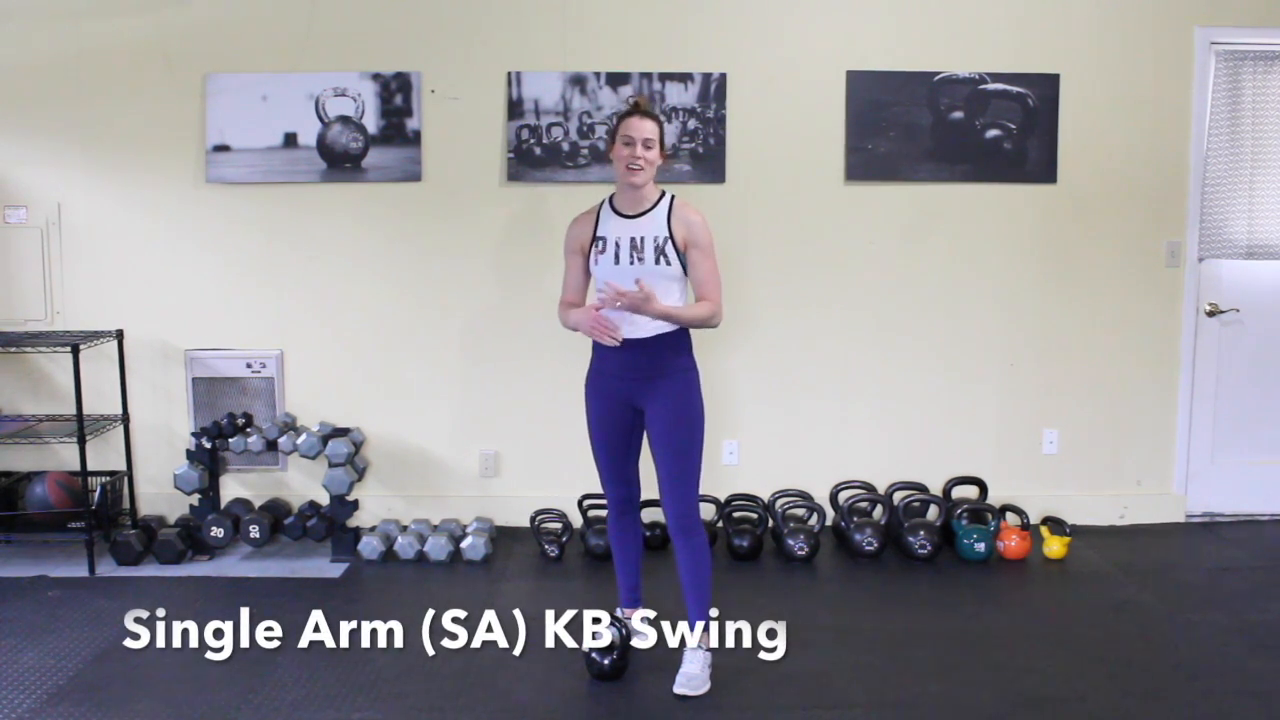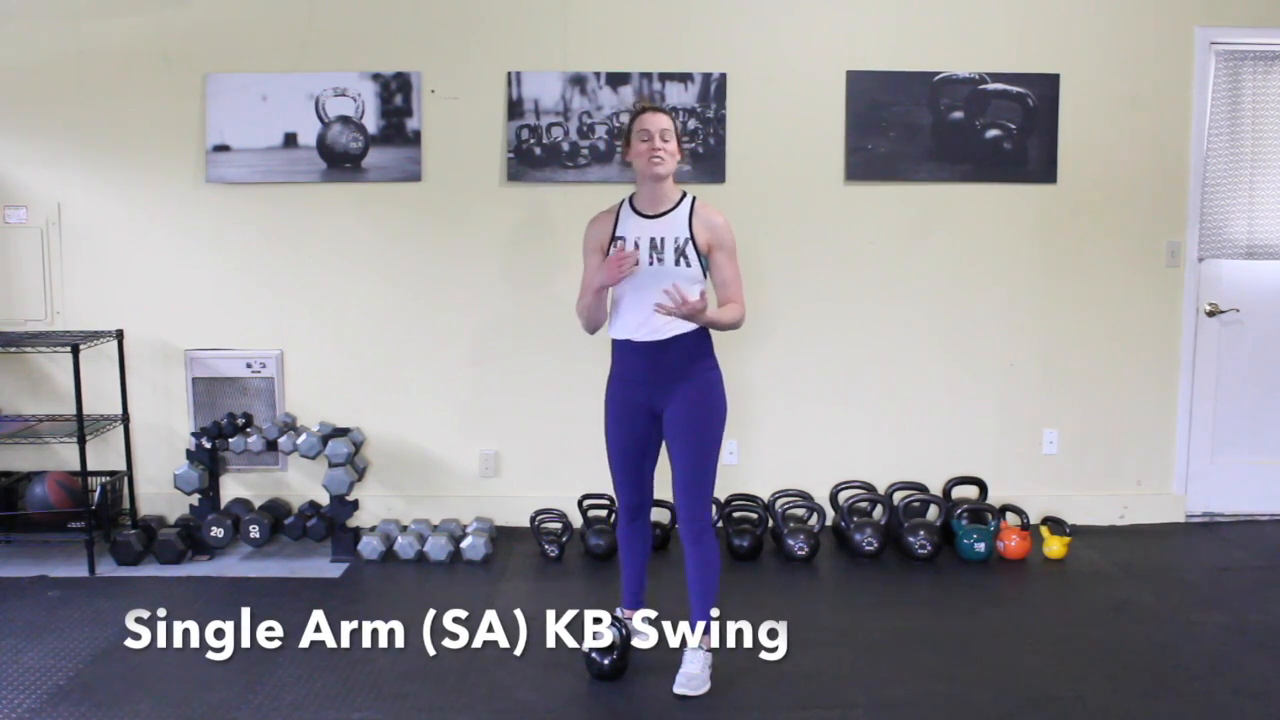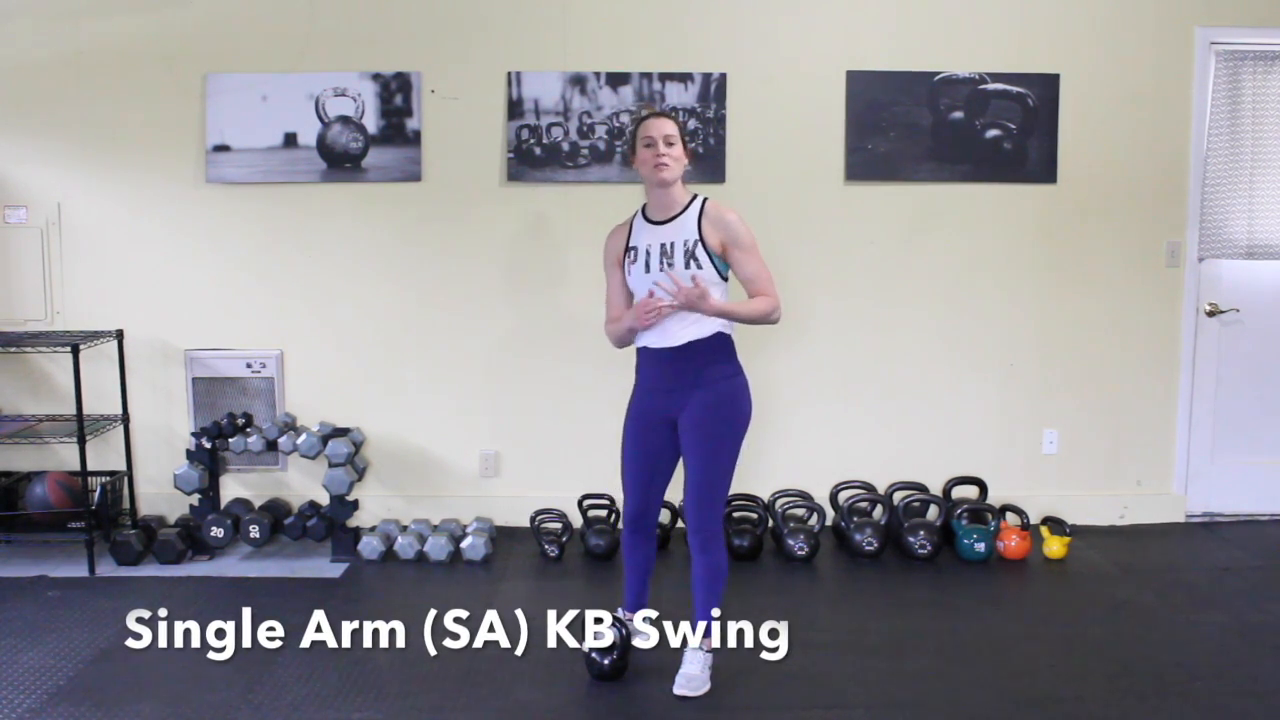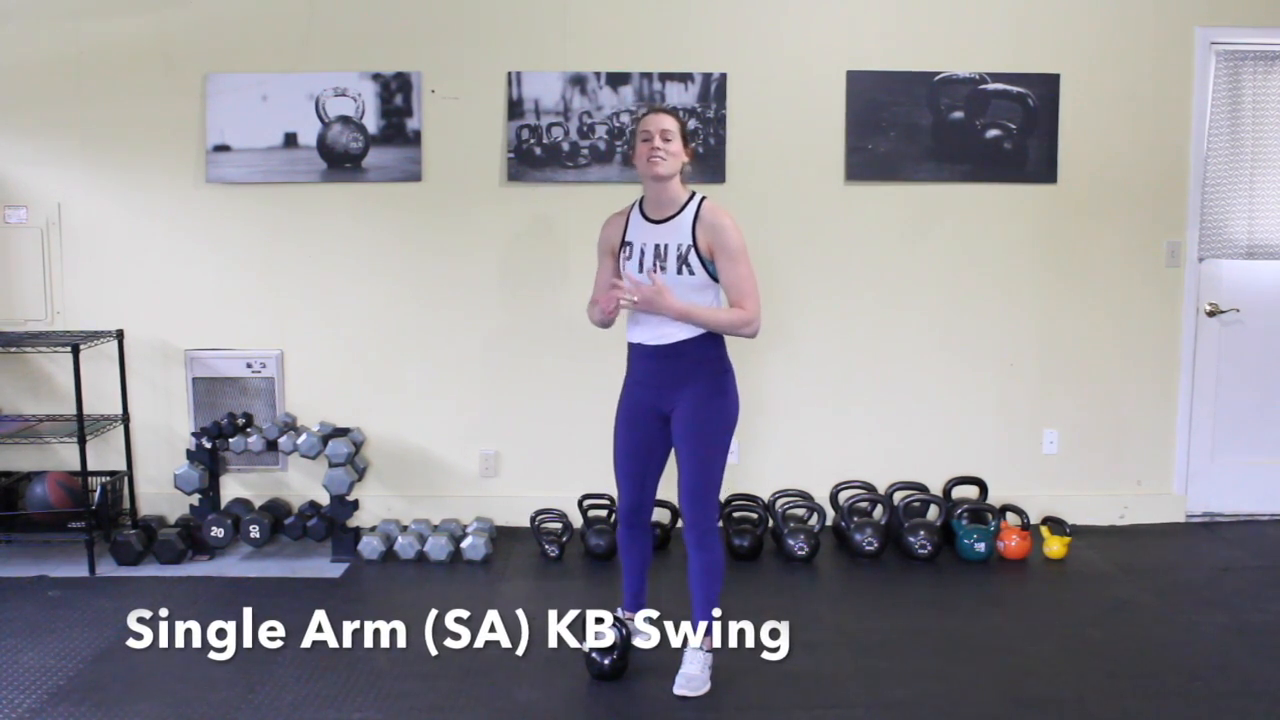
dt=0.5s
person 1, frame 1
left shoulder: (686, 220)
right shoulder: (586, 226)
left elbow: (712, 310)
right elbow: (566, 306)
left wrist: (657, 309)
right wrist: (579, 319)
left hip: (671, 374)
right hip: (608, 376)
left knee: (682, 511)
right knee: (620, 502)
left ankle: (699, 642)
right ankle: (629, 614)
person 1, frame 2
left shoulder: (707, 221)
right shoulder: (604, 225)
left elbow: (736, 309)
right elbow: (589, 322)
left wrist: (702, 313)
right wrist: (600, 283)
left hip: (692, 377)
right hip: (628, 378)
left knee: (694, 514)
right knee: (632, 505)
left ankle: (700, 644)
right ankle: (630, 616)
person 1, frame 3
left shoulder: (719, 220)
right shoulder: (621, 238)
left elbow: (770, 307)
right elbow: (615, 334)
left wrist: (708, 304)
right wrist: (633, 320)
left hip: (714, 382)
right hip: (651, 386)
left knee: (702, 521)
right knee: (637, 513)
left ankle: (701, 647)
right ankle: (630, 619)
person 1, frame 4
left shoulder: (714, 222)
right shoulder: (617, 227)
left elbow: (749, 319)
right elbow: (600, 312)
left wrist: (670, 304)
right wrist: (606, 306)
left hip: (702, 381)
right hip: (641, 380)
left knee: (698, 517)
right knee: (631, 508)
left ankle: (701, 647)
right ankle: (630, 619)
